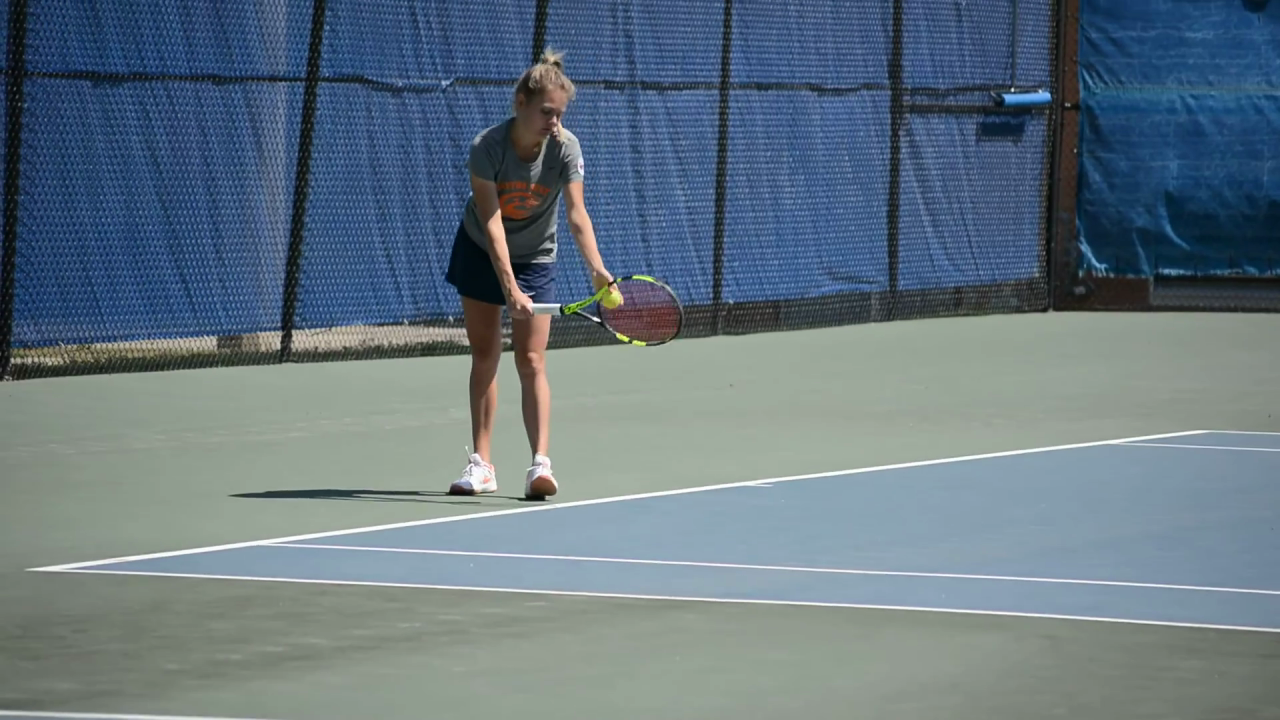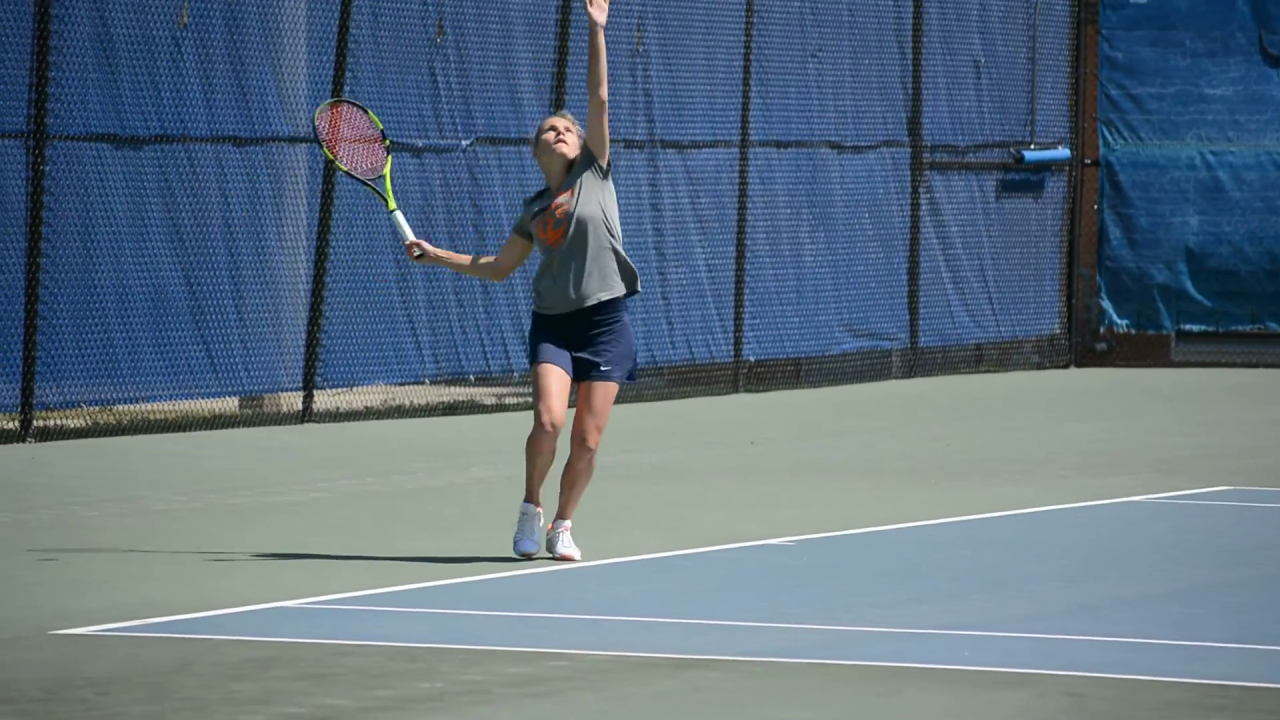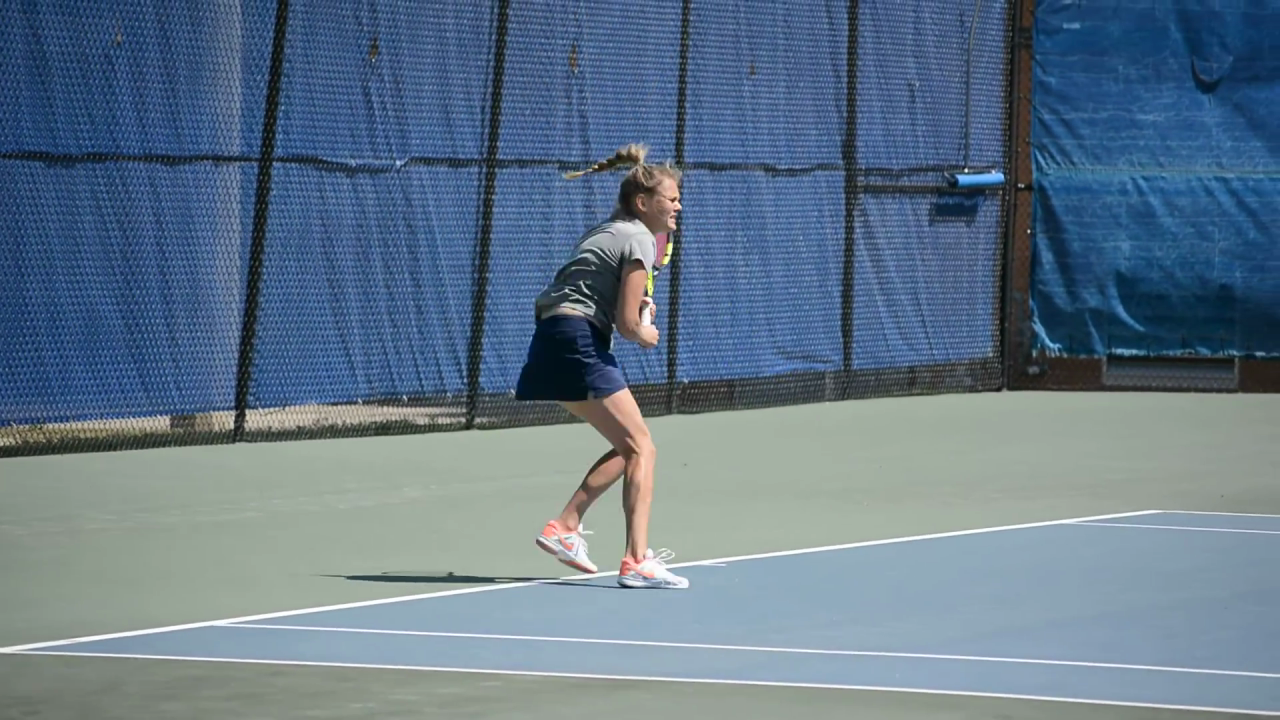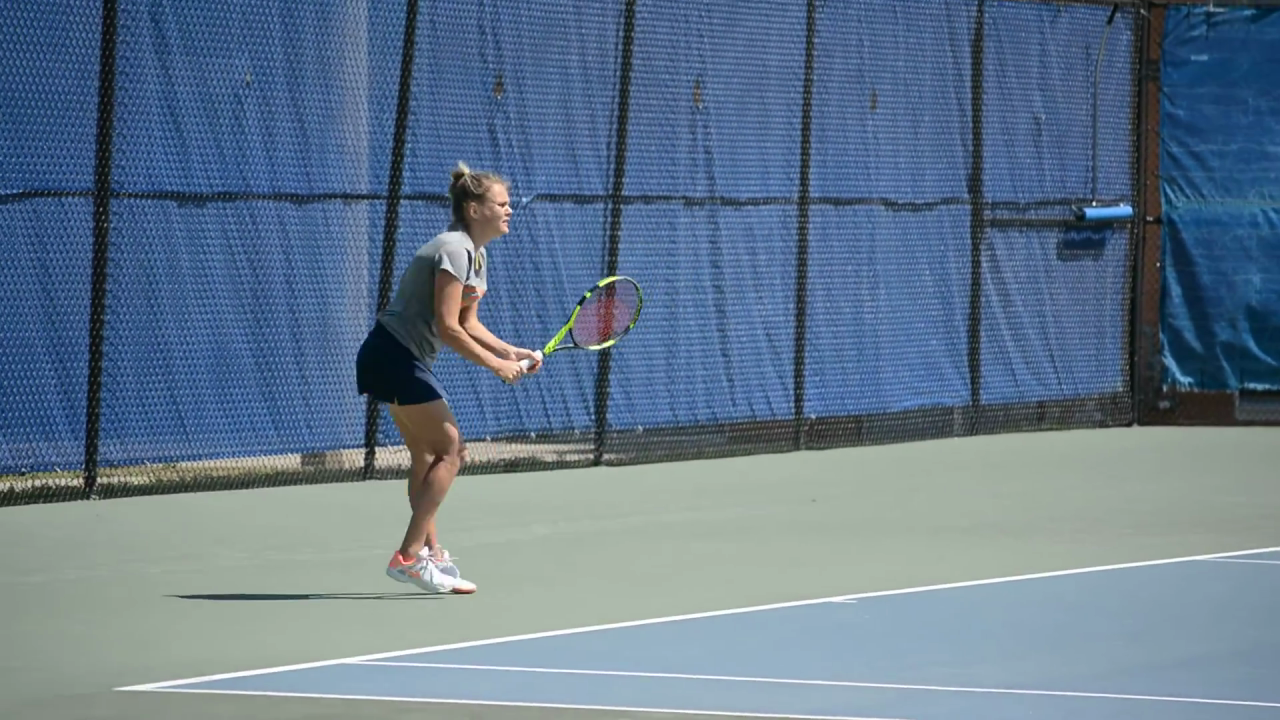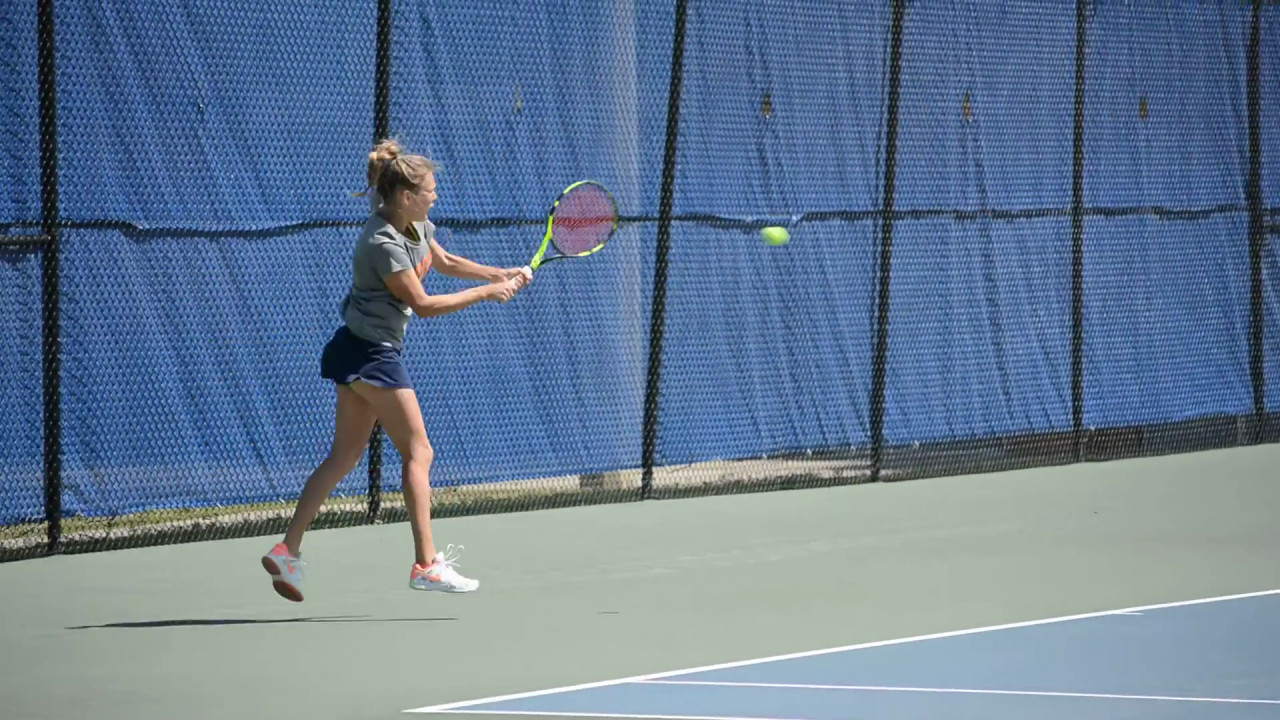
dt=1s
person 1, frame 1
left shoulder: (566, 148)
right shoulder: (486, 147)
left elbow: (577, 213)
right elbow: (491, 222)
left wrist: (597, 268)
right wrist: (509, 287)
left hip: (536, 259)
right hip: (481, 253)
left knee: (531, 362)
right knee: (485, 356)
left ankle: (540, 463)
right ankle: (481, 462)
person 1, frame 2
left shoulder: (594, 171)
right shoulder: (534, 208)
left elbow: (599, 100)
right elbow: (497, 267)
right wrist: (437, 254)
left hip: (603, 319)
right hip: (550, 323)
left knee: (588, 440)
right knee: (548, 424)
left ankle: (562, 526)
right ankle: (533, 504)
person 1, frame 3
left shoulder: (605, 236)
right shoulder: (640, 240)
right elbow: (629, 326)
left wrist: (631, 313)
right wrist: (647, 335)
left hip: (554, 346)
right hip: (576, 346)
left knee: (627, 449)
right knee: (642, 449)
left ankle: (562, 527)
right ankle: (638, 559)
person 1, frame 4
left shoulder: (473, 253)
right shoulder: (454, 252)
left elbow: (467, 326)
right elbow: (448, 327)
left wrist: (515, 352)
right wrist: (495, 365)
left hip: (388, 355)
right hip: (396, 356)
left knee: (426, 459)
right knee: (451, 449)
left ankle: (427, 557)
right ankle: (413, 553)
person 1, frame 5
left shoulder: (408, 223)
right shoulder: (384, 245)
left elbow: (446, 262)
right elbow: (421, 304)
left wrist: (505, 274)
right wrist: (487, 293)
left hip: (363, 350)
right hip: (370, 354)
left knee: (344, 457)
right knee: (419, 453)
left ankle: (286, 551)
right ankle: (427, 564)
